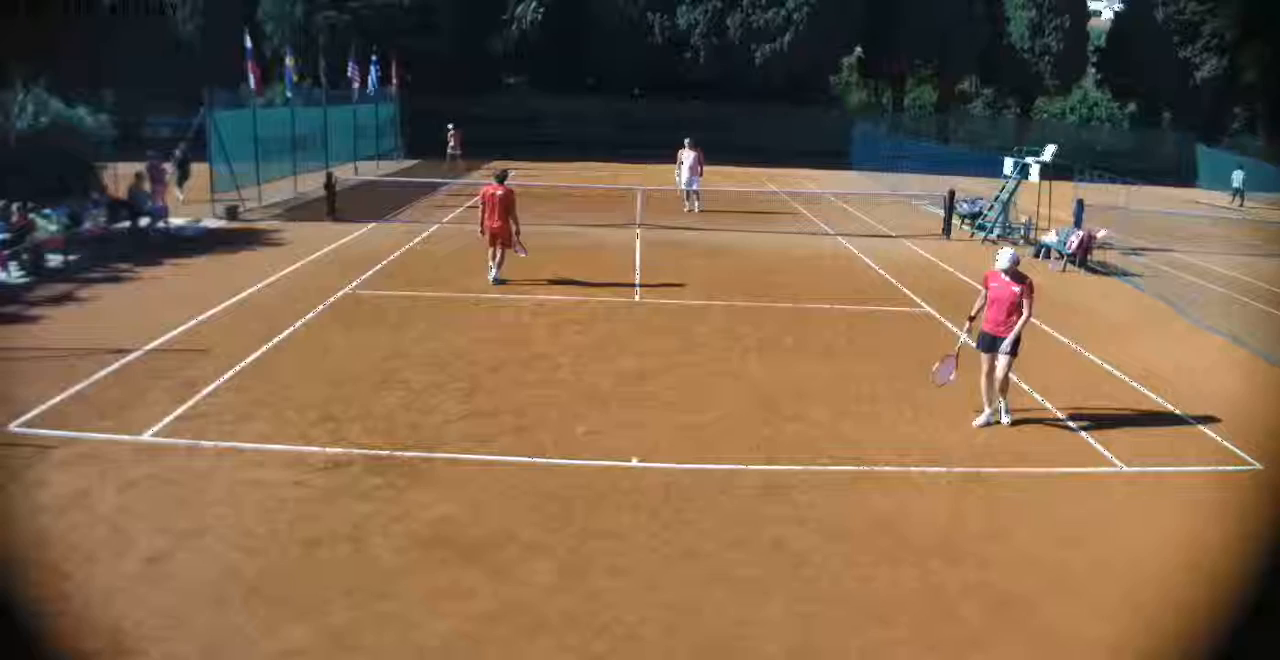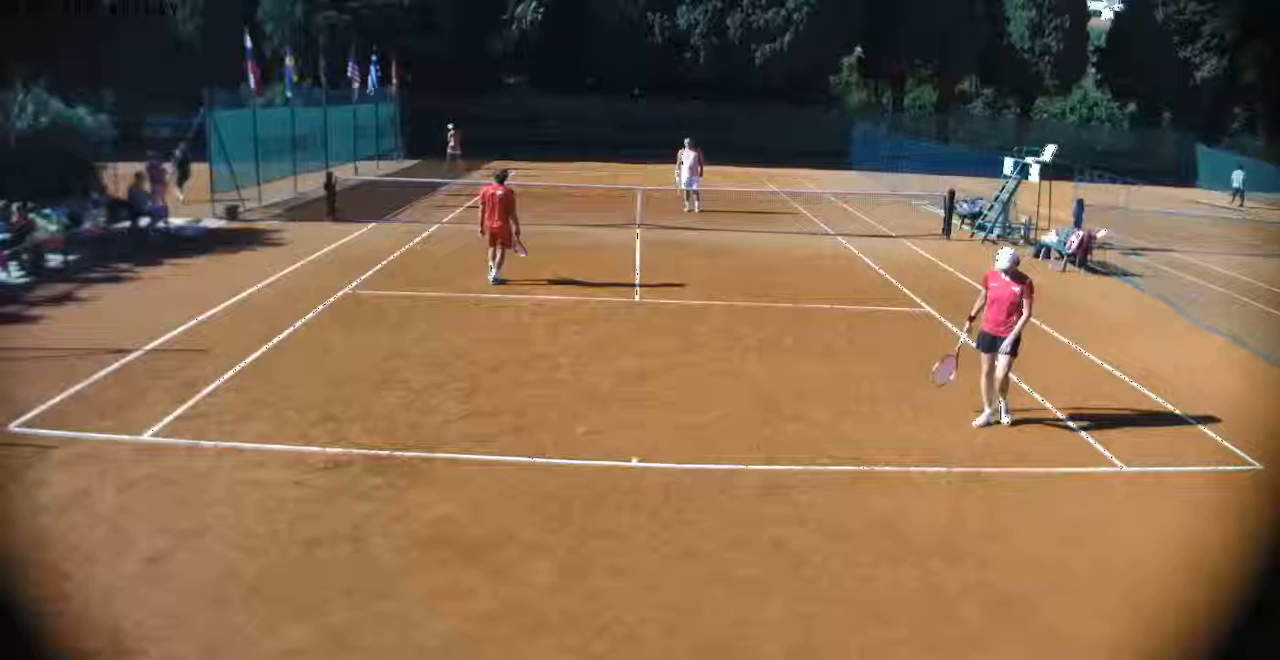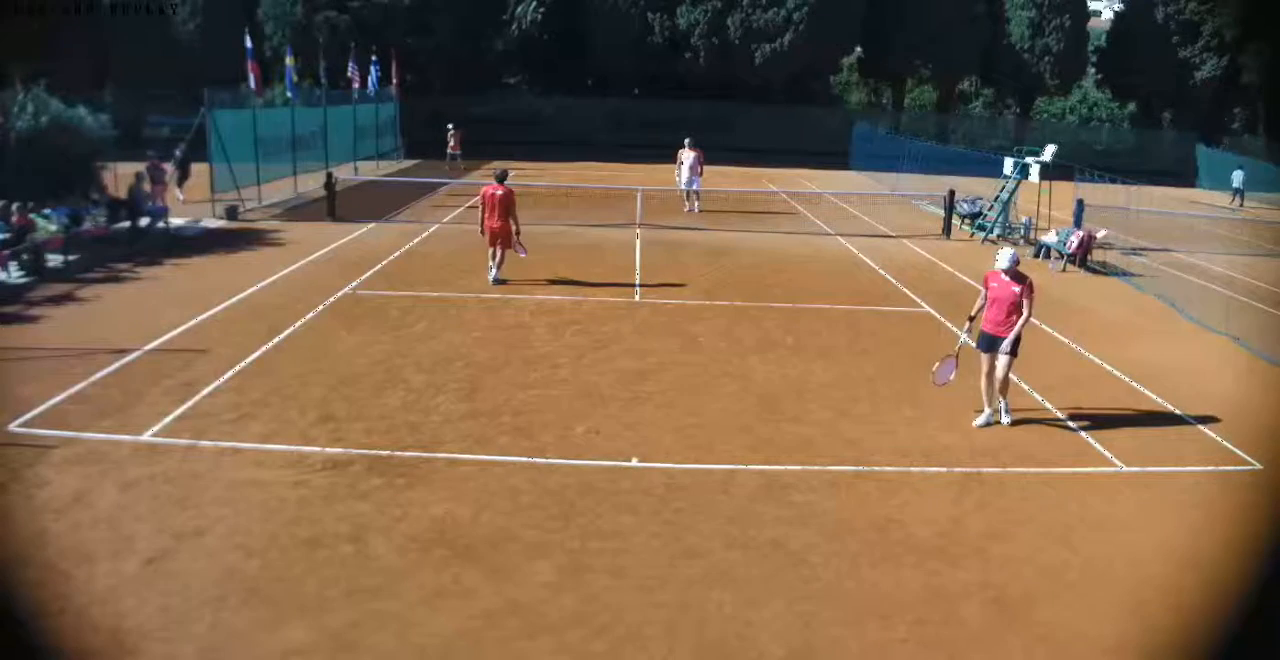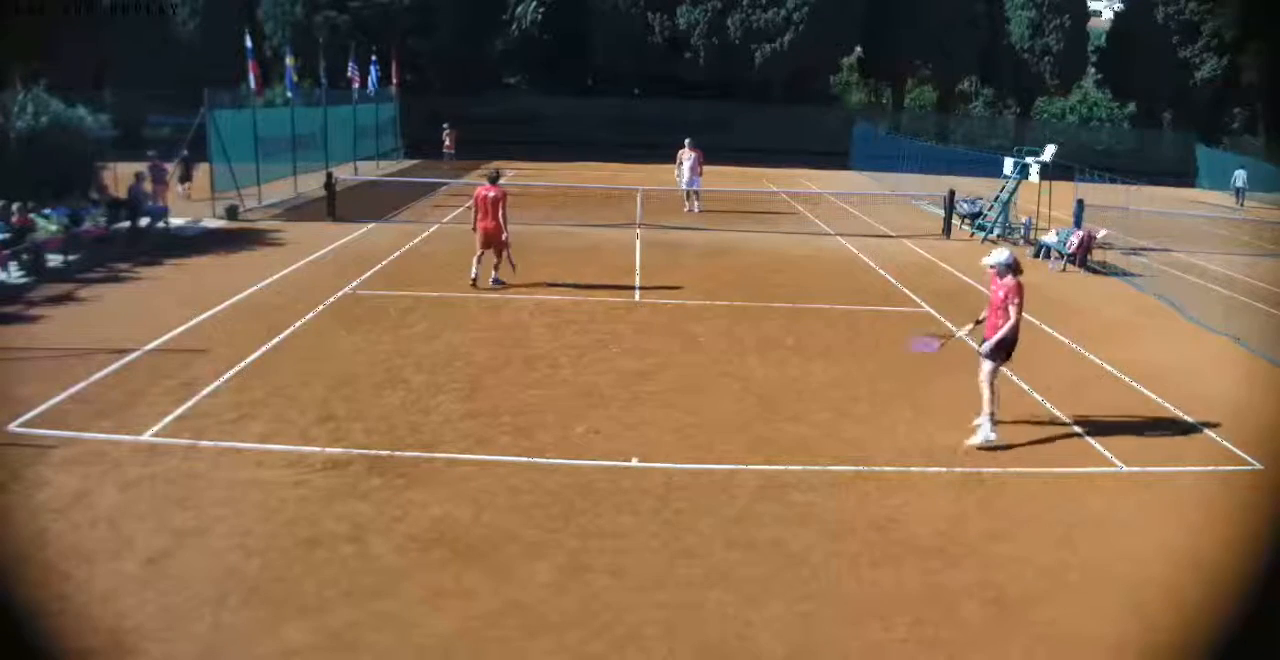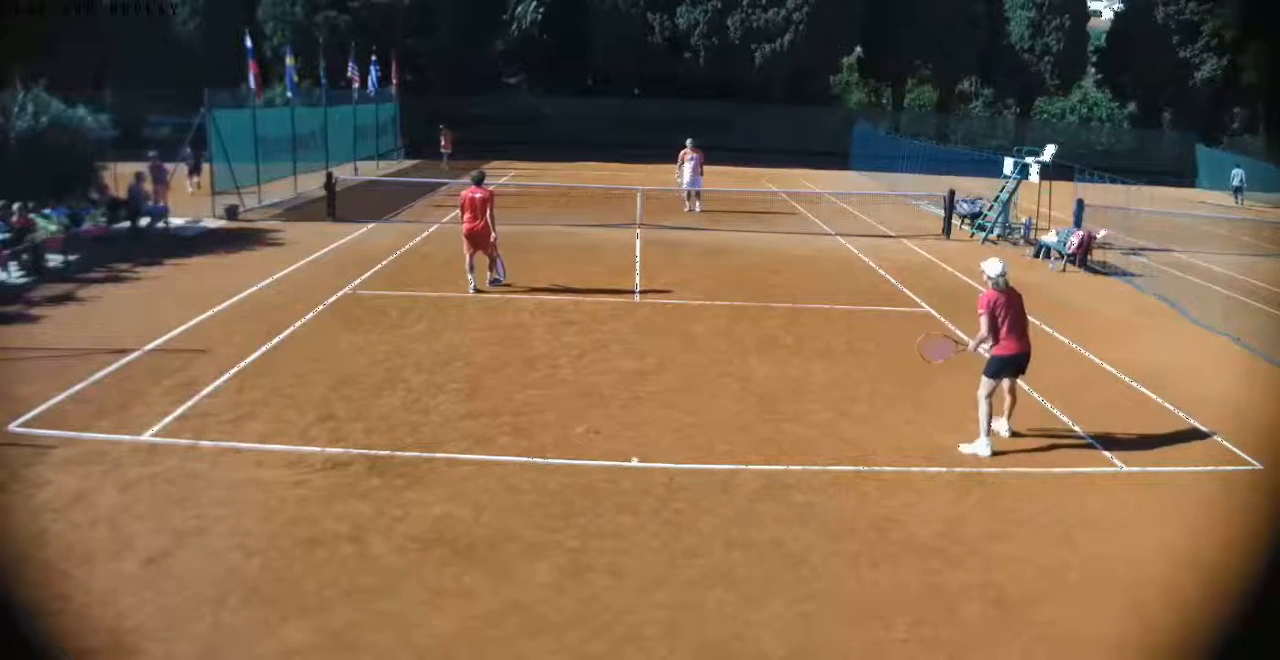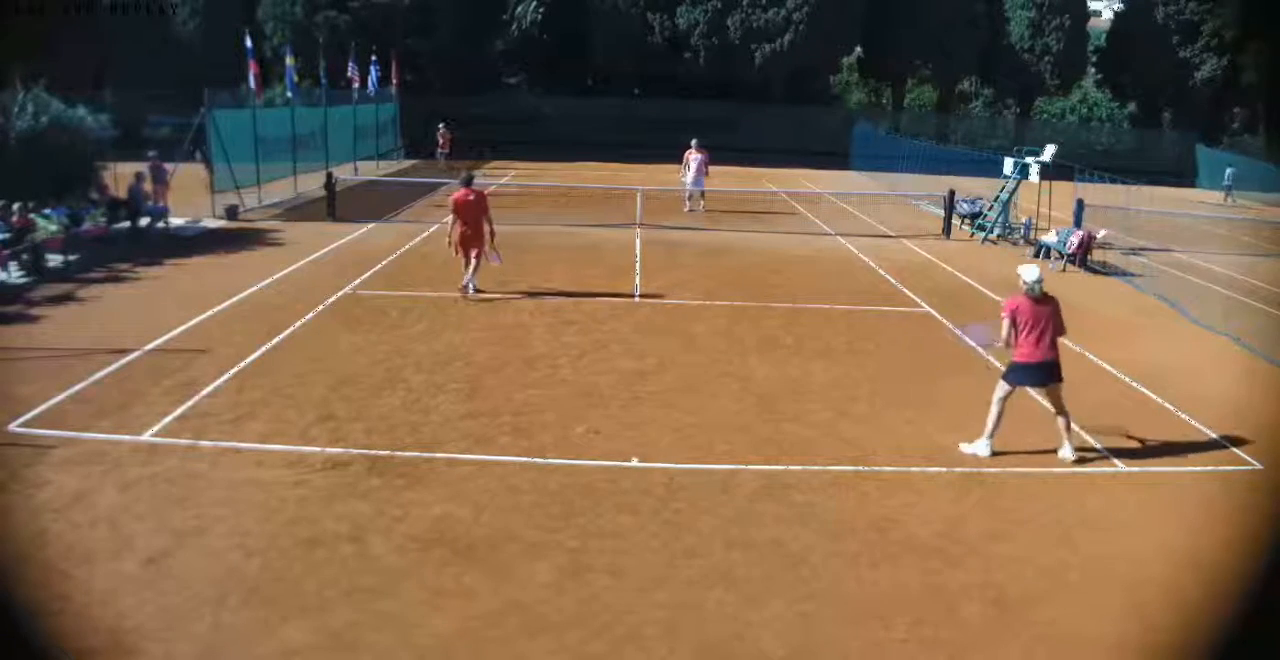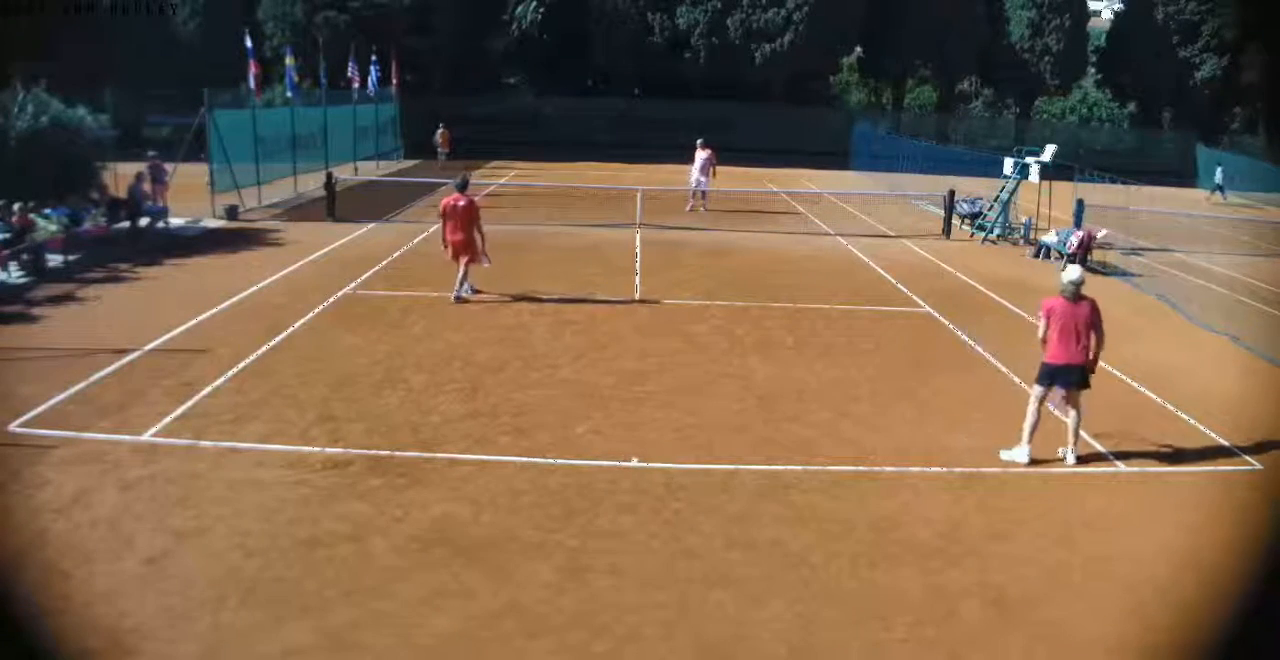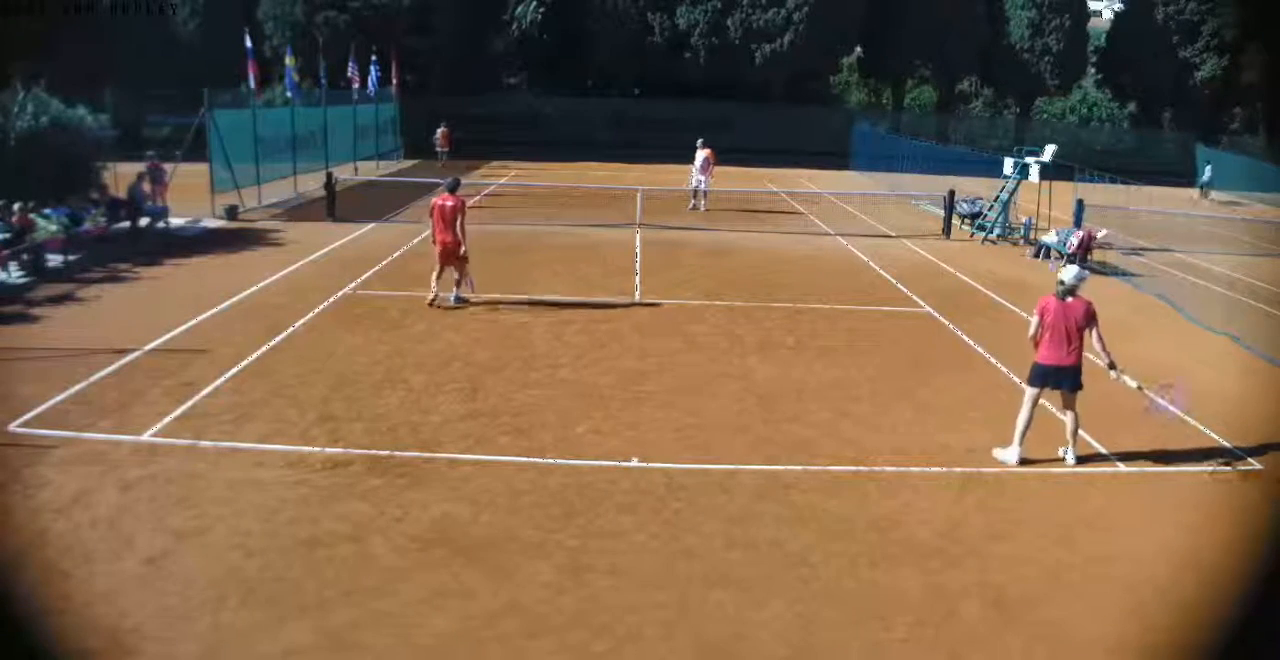
dt=0.4s
person 1, frame 1
left shoulder: (1024, 282)
right shoulder: (990, 276)
left elbow: (1026, 314)
left wrist: (1011, 337)
right wrist: (970, 320)
left hip: (1009, 335)
right hip: (988, 331)
left knee: (1001, 375)
right knee: (986, 372)
left ankle: (1002, 403)
right ankle: (988, 411)
person 1, frame 2
left shoulder: (1025, 282)
right shoulder: (990, 276)
left elbow: (1026, 314)
left wrist: (1012, 337)
right wrist: (970, 320)
left hip: (1009, 336)
right hip: (988, 331)
left knee: (1001, 375)
right knee: (986, 372)
left ankle: (1002, 403)
right ankle: (988, 411)
person 1, frame 3
left shoulder: (1025, 282)
right shoulder: (990, 276)
left elbow: (1026, 314)
left wrist: (1011, 337)
right wrist: (970, 320)
left hip: (1009, 335)
right hip: (988, 331)
left knee: (1001, 376)
right knee: (986, 372)
left ankle: (1003, 403)
right ankle: (988, 412)
person 1, frame 4
left shoulder: (1013, 286)
right shoulder: (996, 280)
left elbow: (1014, 320)
left wrist: (993, 341)
right wrist: (975, 323)
left hip: (1003, 340)
right hip: (990, 337)
left knee: (985, 380)
right knee: (985, 378)
left ankle: (987, 430)
right ankle: (989, 414)
person 1, frame 5
left shoulder: (987, 297)
right shoulder: (1014, 294)
left elbow: (985, 333)
right elbow: (1023, 323)
left wrist: (975, 343)
left hip: (1003, 352)
right hip: (1023, 351)
left knee: (984, 395)
right knee: (1009, 387)
left ankle: (984, 443)
right ankle: (1004, 423)
person 1, frame 6
left shoulder: (1013, 303)
right shoulder: (1051, 302)
left elbow: (1005, 337)
right elbow: (1061, 332)
left wrist: (1005, 342)
left hip: (1024, 361)
right hip: (1049, 360)
left knee: (998, 399)
right knee: (1058, 404)
left ankle: (984, 444)
right ankle: (1067, 448)
person 1, frame 7
left shoulder: (1050, 303)
right shoulder: (1091, 305)
left elbow: (1041, 336)
right elbow: (1099, 338)
right wrist: (1093, 360)
left hip: (1054, 362)
right hip: (1079, 364)
left knee: (1035, 403)
right knee: (1073, 407)
left ankle: (1023, 450)
right ankle: (1070, 452)
person 1, frame 8
left shoulder: (1046, 302)
right shoulder: (1086, 307)
left elbow: (1032, 334)
right elbow: (1096, 339)
right wrist: (1110, 365)
left hip: (1045, 362)
right hip: (1071, 365)
left knee: (1028, 405)
right knee: (1070, 409)
left ankle: (1014, 451)
right ankle: (1070, 452)
